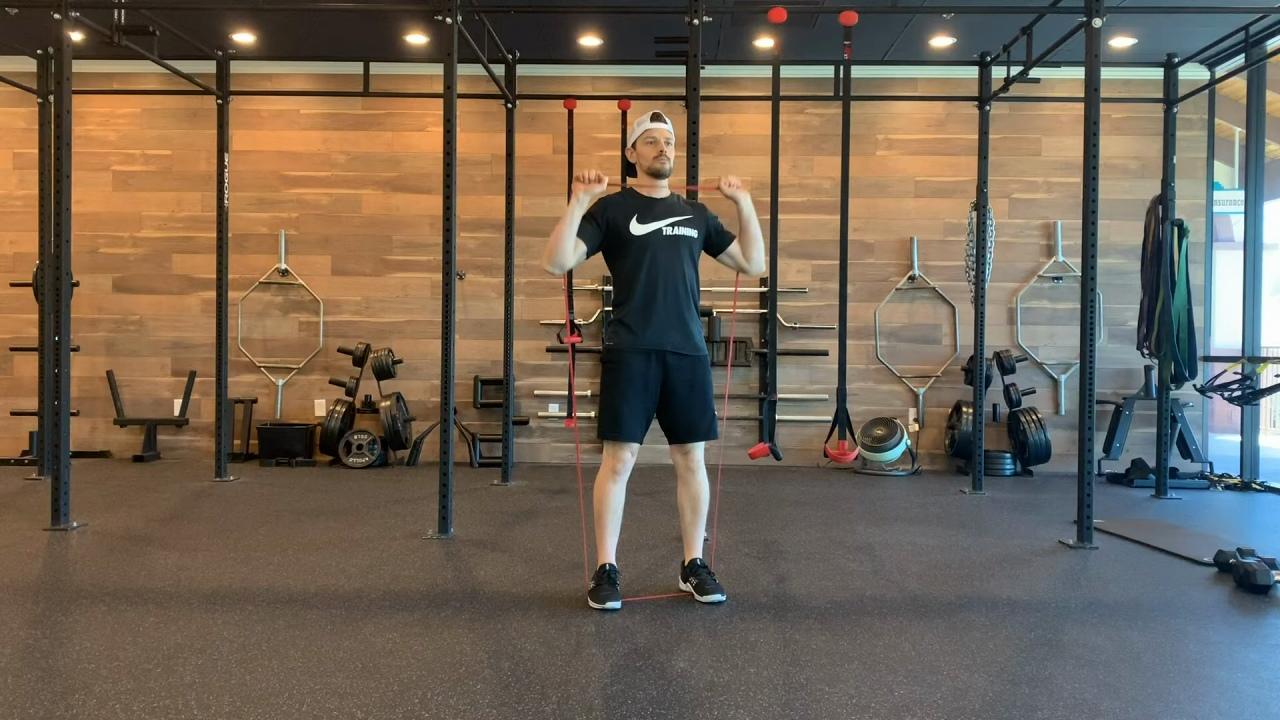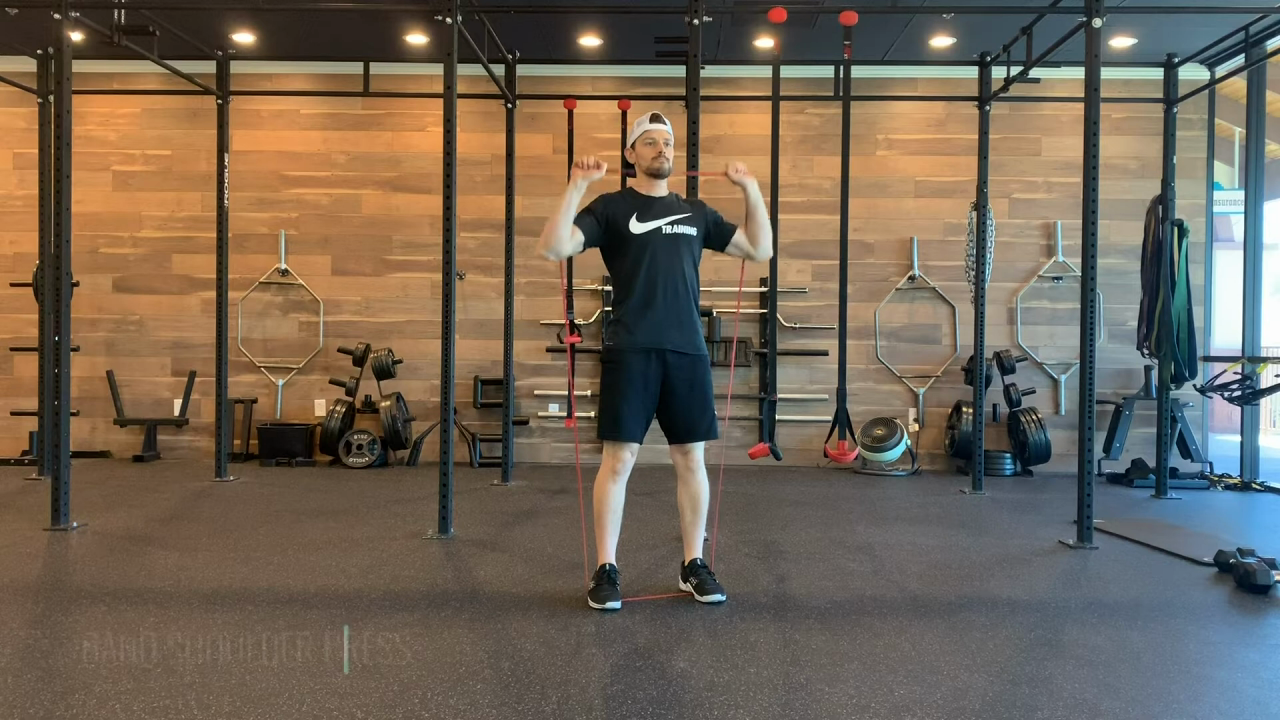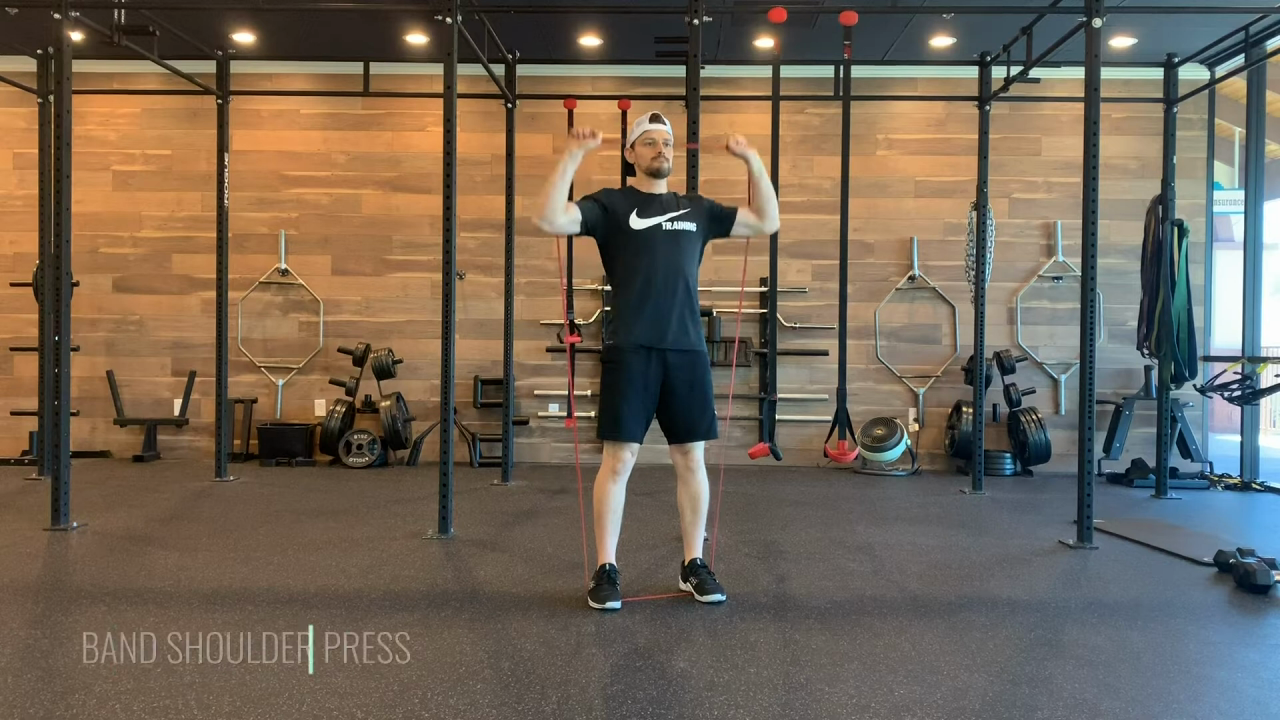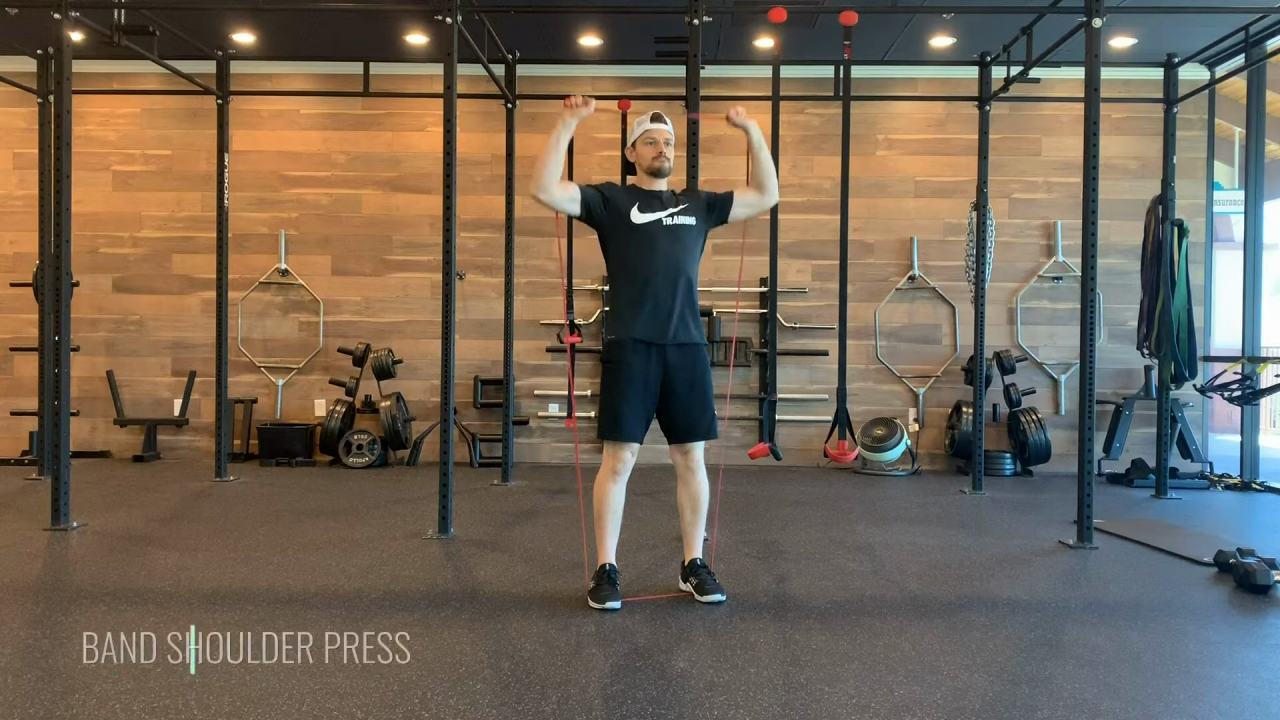
dt=0.1s
person 1, frame 1
left shoulder: (696, 213)
right shoulder: (610, 209)
left elbow: (754, 263)
right elbow: (556, 261)
left wrist: (745, 204)
right wrist: (576, 202)
left hip: (687, 351)
right hip: (630, 352)
left knee: (691, 458)
right knee: (618, 459)
left ankle: (694, 565)
right ankle: (606, 571)
person 1, frame 2
left shoulder: (697, 212)
right shoulder: (610, 207)
left elbow: (760, 250)
right elbow: (552, 248)
left wrist: (751, 190)
right wrist: (576, 188)
left hip: (687, 350)
right hip: (629, 351)
left knee: (691, 458)
right knee: (618, 459)
left ankle: (693, 565)
right ankle: (606, 570)
person 1, frame 3
left shoulder: (698, 209)
right shoulder: (610, 205)
left elbow: (767, 221)
right elbow: (548, 218)
left wrist: (753, 160)
right wrist: (572, 154)
left hip: (687, 349)
right hip: (630, 349)
left knee: (690, 458)
right knee: (618, 458)
left ankle: (694, 565)
right ankle: (605, 570)
person 1, frame 4
left shoulder: (697, 203)
right shoulder: (610, 199)
left elbow: (767, 197)
right elbow: (544, 191)
left wrist: (752, 132)
right wrist: (566, 125)
left hip: (687, 347)
right hip: (630, 347)
left knee: (691, 457)
right knee: (618, 458)
left ankle: (693, 564)
right ankle: (606, 569)
